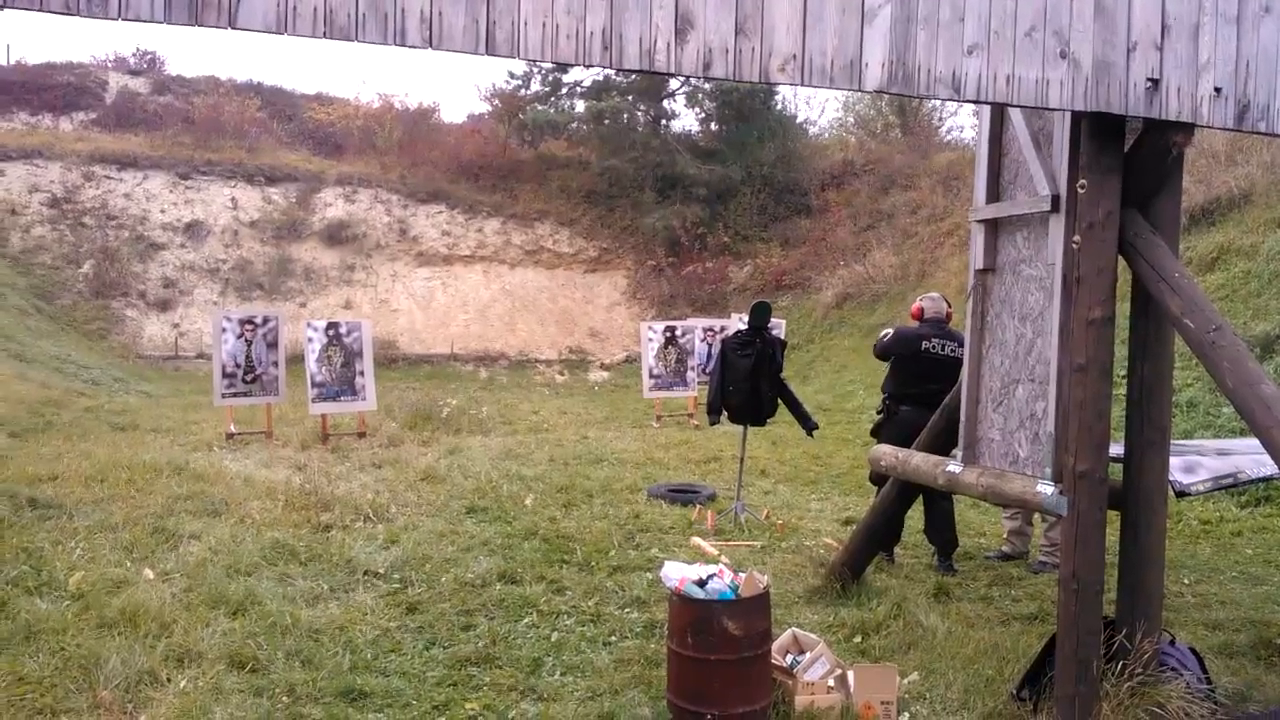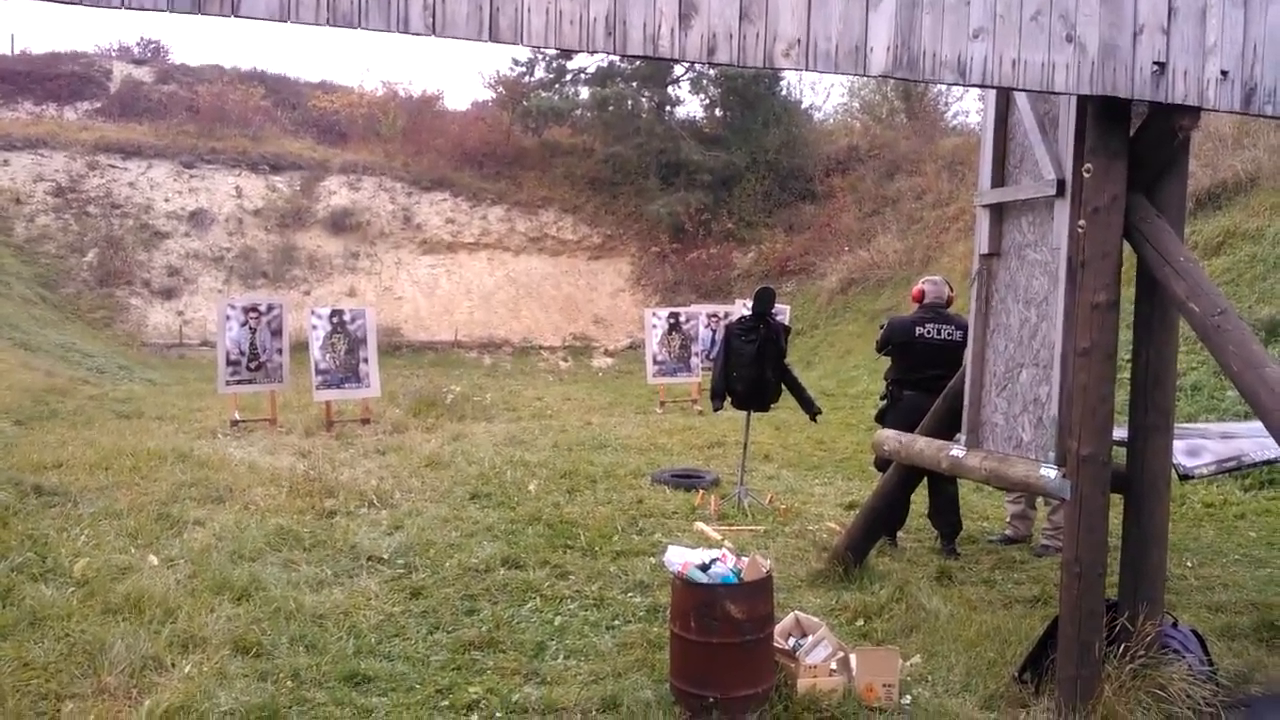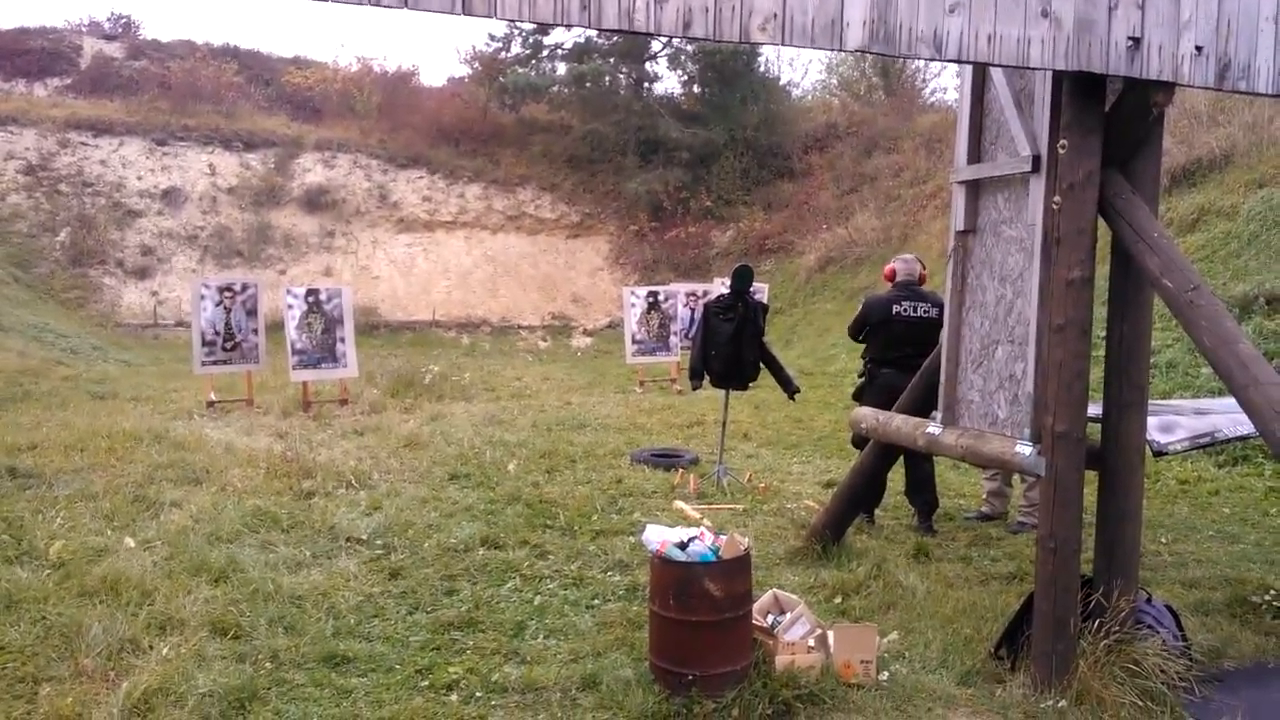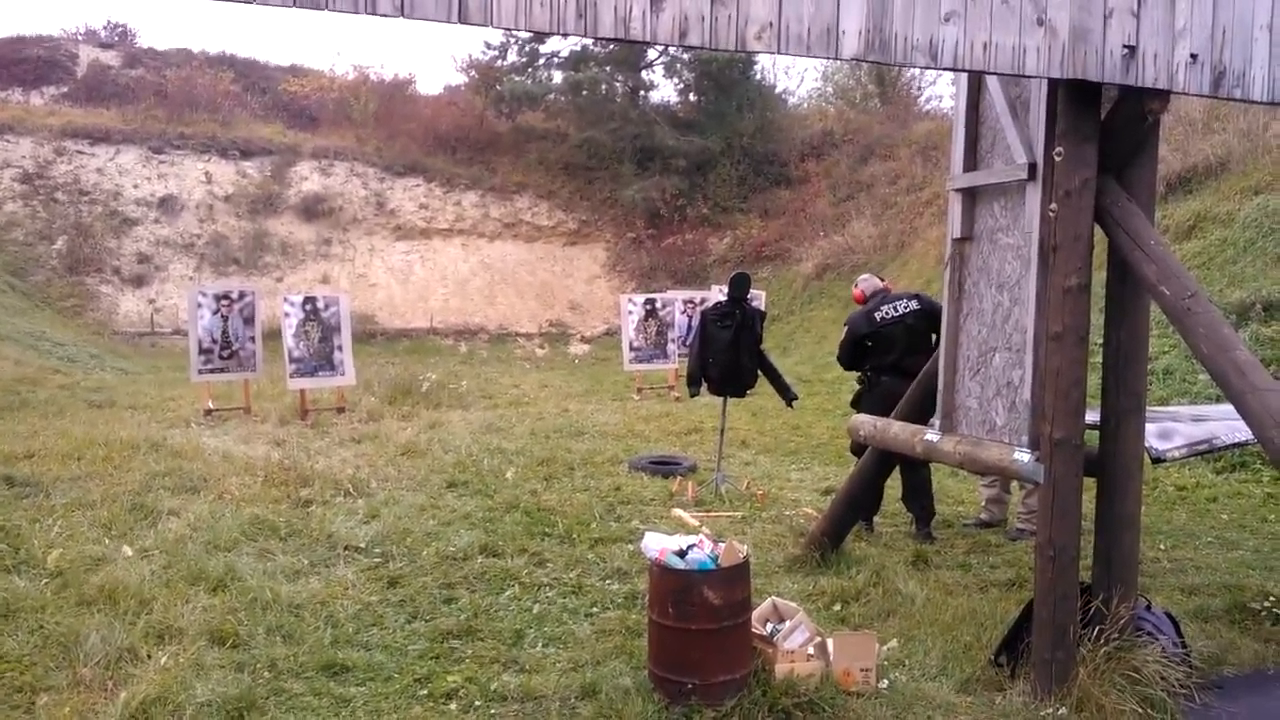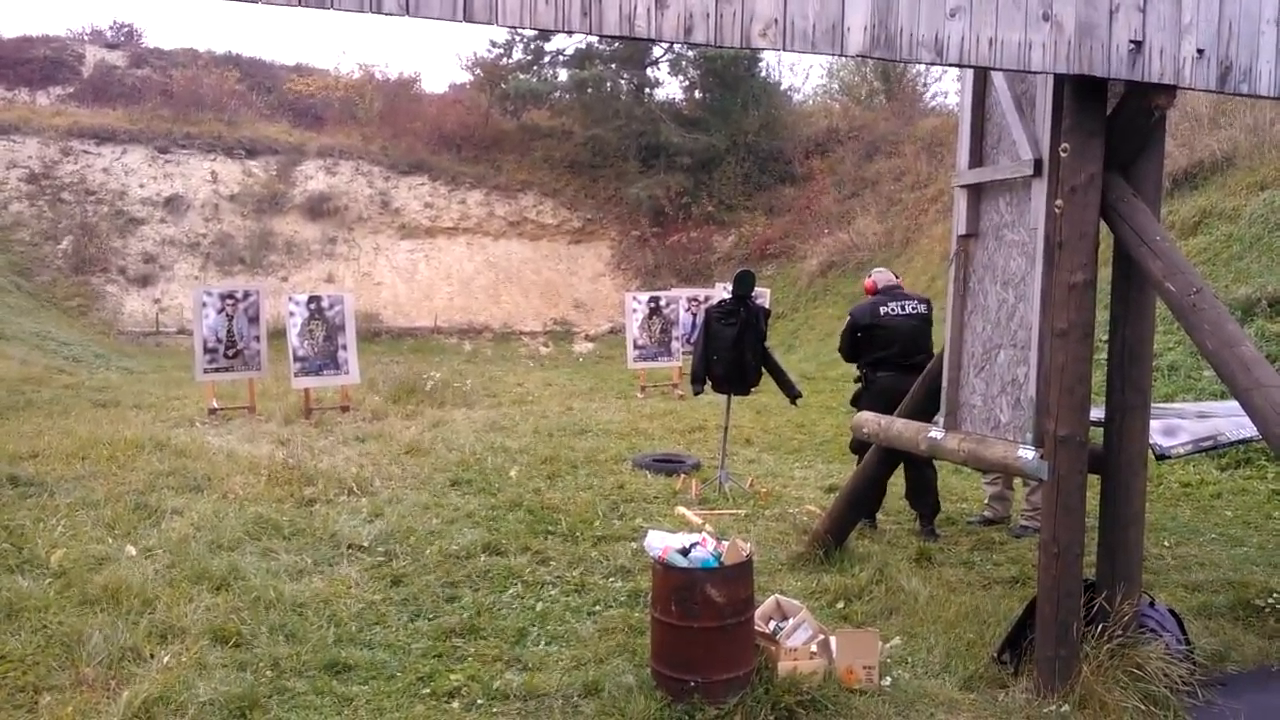
dt=1s
person 1, frame 1
left shoulder: (906, 336)
right shoulder: (960, 343)
left elbow: (880, 351)
right elbow: (951, 372)
left wrist: (884, 336)
left hip: (903, 418)
left knee: (891, 484)
right knee: (939, 488)
left ankle: (885, 548)
right ankle: (945, 556)
person 1, frame 2
left shoulder: (901, 324)
right shoulder: (962, 327)
left elbow: (881, 348)
right elbow: (966, 361)
left hip: (906, 404)
right knee: (943, 473)
left ankle: (888, 532)
right ankle: (948, 539)
person 1, frame 3
left shoulder: (876, 304)
right shoulder: (938, 306)
left elbow: (854, 333)
left hip: (882, 383)
right knee: (919, 451)
left ankle: (865, 510)
right ankle: (924, 517)
person 1, frame 4
left shoulder: (859, 320)
right shoulder: (919, 302)
left elbow: (846, 361)
right wrist: (930, 360)
left hip: (881, 391)
right knee: (916, 457)
left ankle: (864, 518)
right ankle: (923, 524)
person 1, frame 5
left shoulder: (863, 312)
right shoulder: (923, 305)
left elbow: (847, 352)
left hip: (882, 387)
left knee: (871, 453)
right knee: (920, 455)
left ankle: (866, 516)
right ankle: (927, 522)
